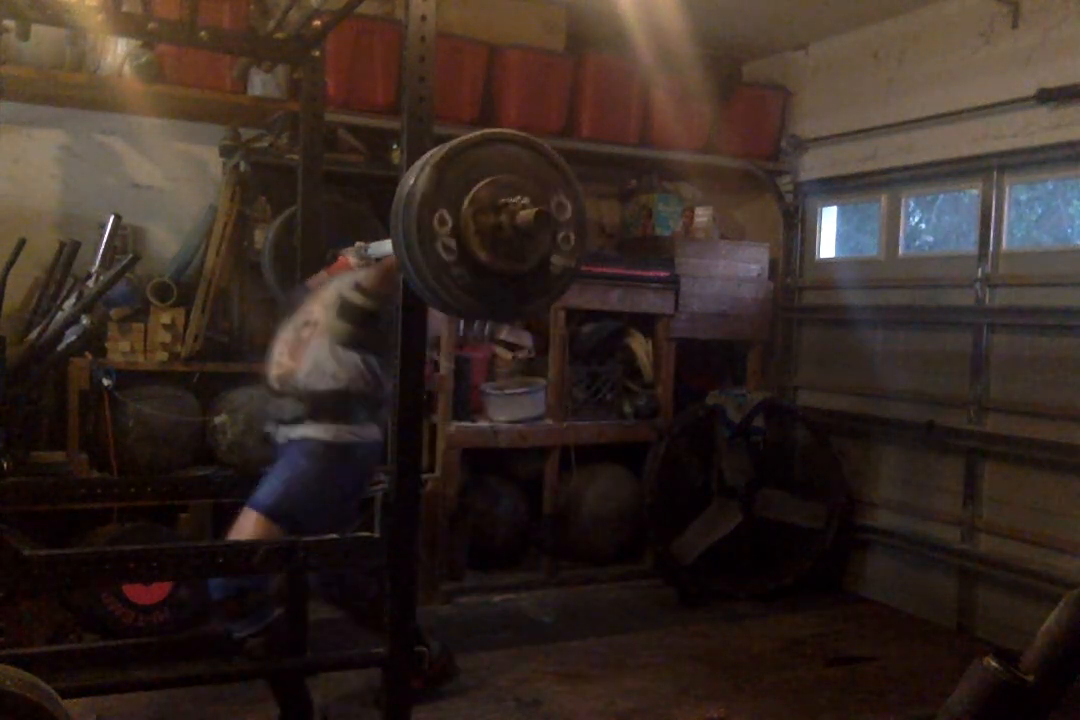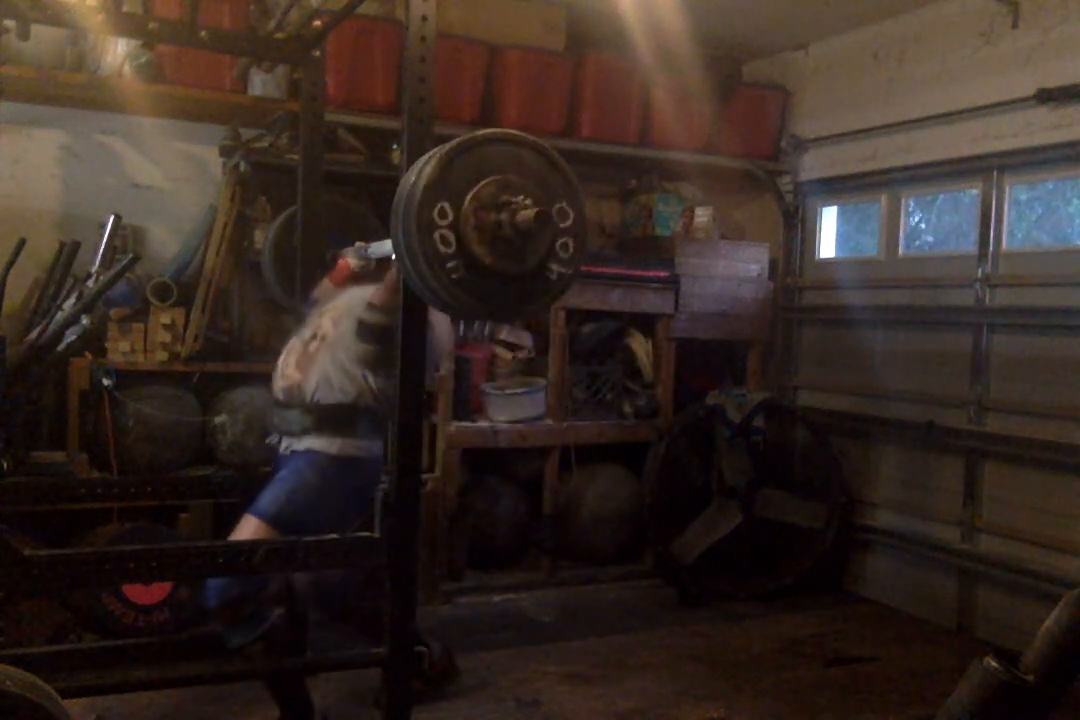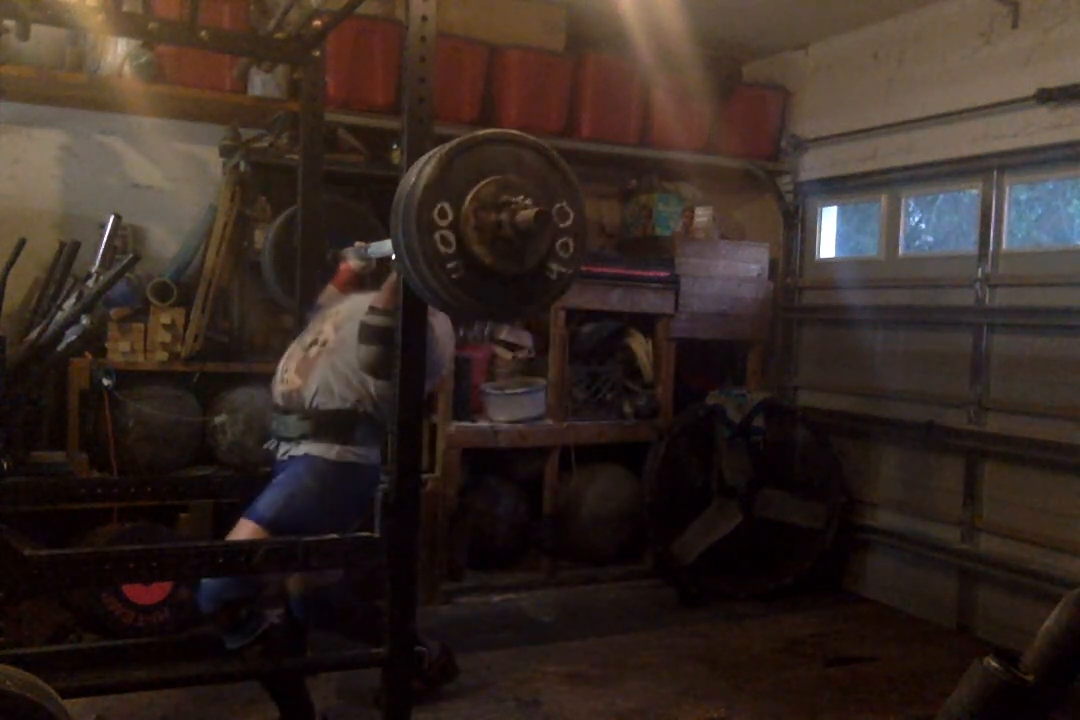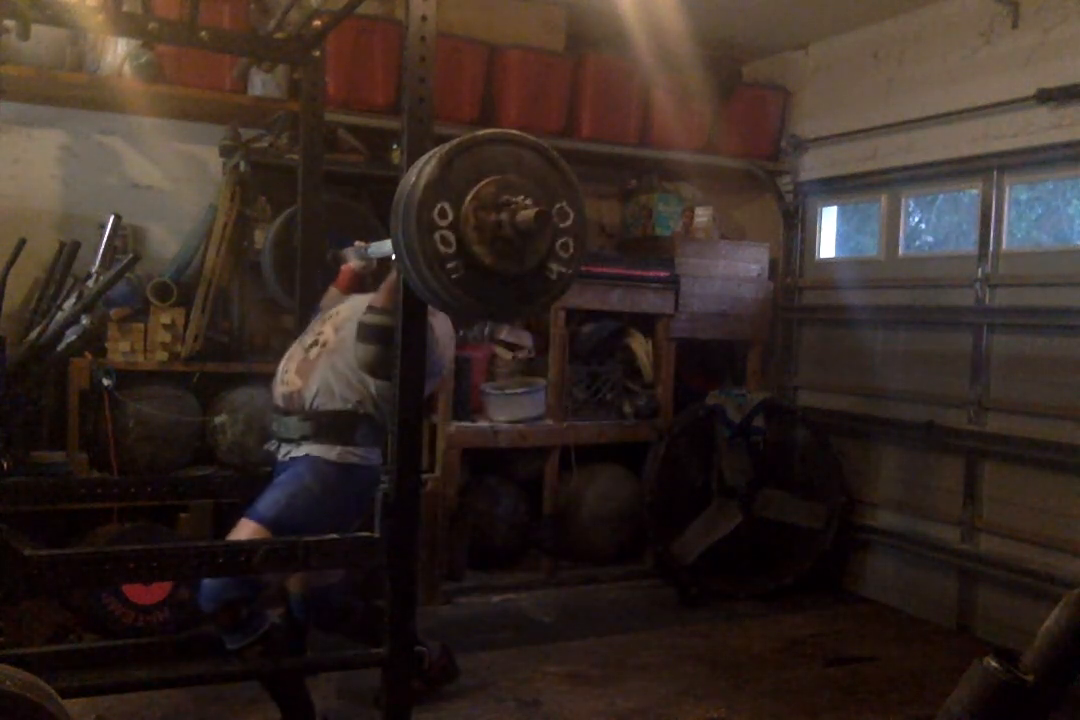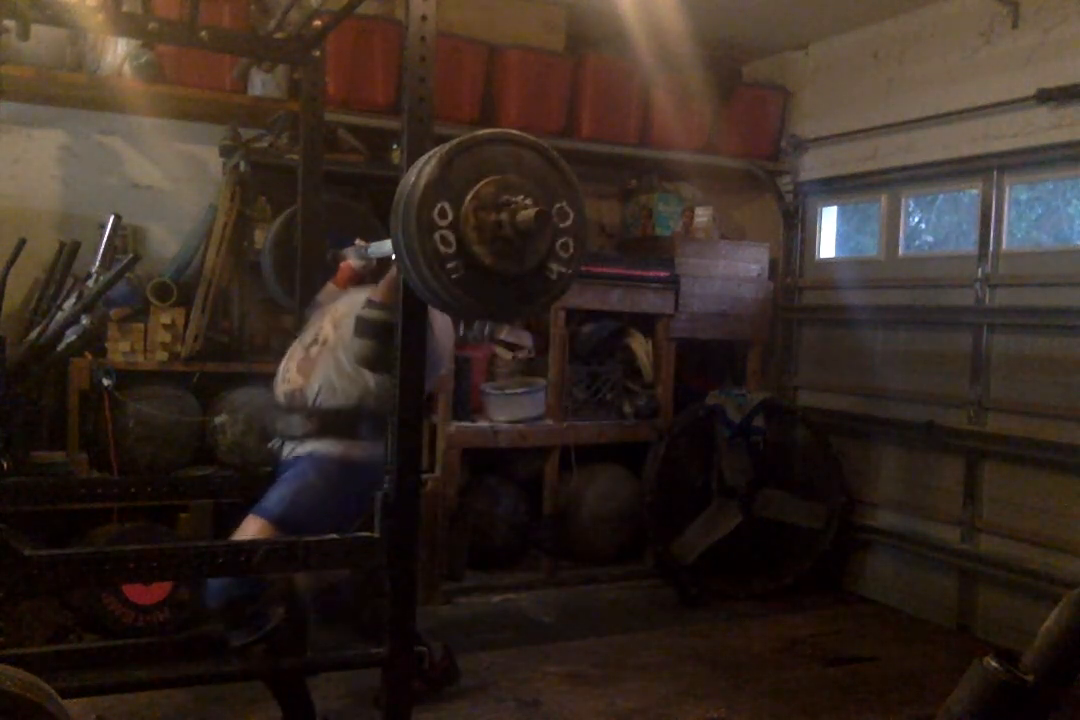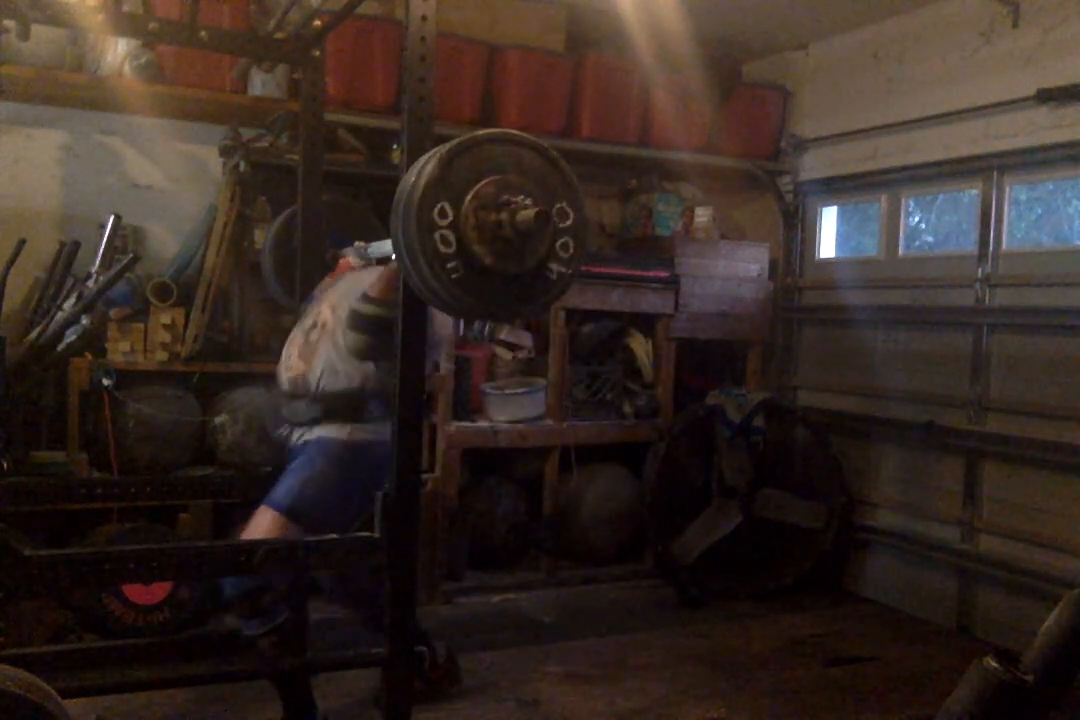
dt=0.2s
person 1, frame 1
right shoulder: (369, 275)
left elbow: (349, 327)
right elbow: (313, 301)
left wrist: (394, 261)
right wrist: (347, 263)
left hip: (330, 441)
right hip: (309, 437)
left knee: (234, 578)
right knee: (331, 573)
right ankle: (426, 656)
person 1, frame 2
left shoulder: (423, 311)
right shoulder: (374, 292)
left elbow: (370, 348)
right elbow: (319, 316)
left wrist: (402, 271)
right wrist: (346, 269)
left hip: (333, 454)
right hip: (308, 447)
left knee: (231, 587)
right knee: (322, 588)
right ankle: (426, 657)
person 1, frame 3
left shoulder: (428, 323)
right shoulder: (374, 301)
left elbow: (377, 356)
right elbow: (323, 323)
left wrist: (403, 274)
right wrist: (348, 272)
left hip: (330, 462)
right hip: (305, 455)
left knee: (223, 590)
right knee: (315, 601)
right ankle: (426, 657)
person 1, frame 4
left shoulder: (429, 326)
right shoulder: (371, 302)
left elbow: (374, 355)
right elbow: (327, 326)
left wrist: (403, 273)
right wrist: (350, 274)
left hip: (331, 464)
right hip: (303, 457)
left knee: (224, 591)
right knee: (316, 602)
right ankle: (426, 658)
person 1, frame 5
left shoulder: (426, 318)
right shoulder: (371, 295)
left elbow: (371, 348)
right elbow: (320, 321)
left wrist: (403, 269)
right wrist: (349, 270)
left hip: (336, 459)
right hip: (308, 454)
left knee: (230, 586)
right ankle: (426, 658)
person 1, frame 6
right shoulder: (372, 279)
left elbow: (365, 338)
right elbow: (321, 317)
left wrist: (401, 262)
right wrist: (347, 265)
left hip: (345, 443)
right hip: (317, 439)
left knee: (247, 578)
right ankle: (428, 660)
